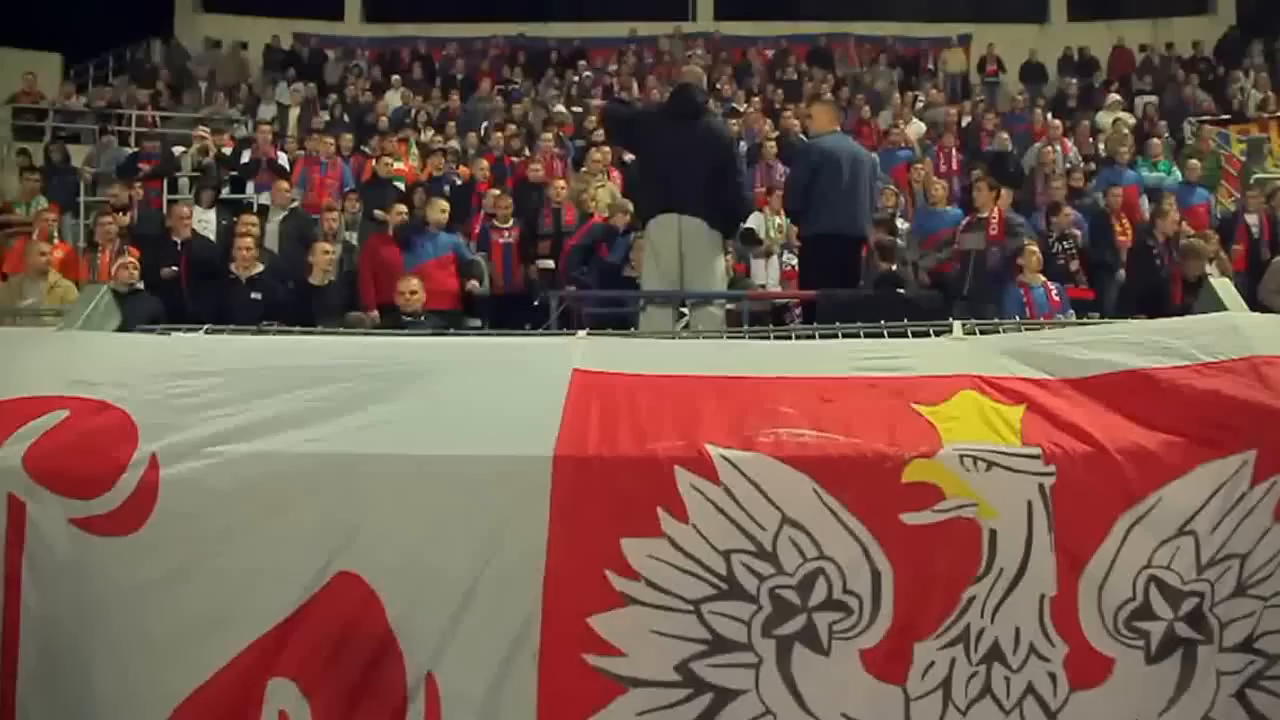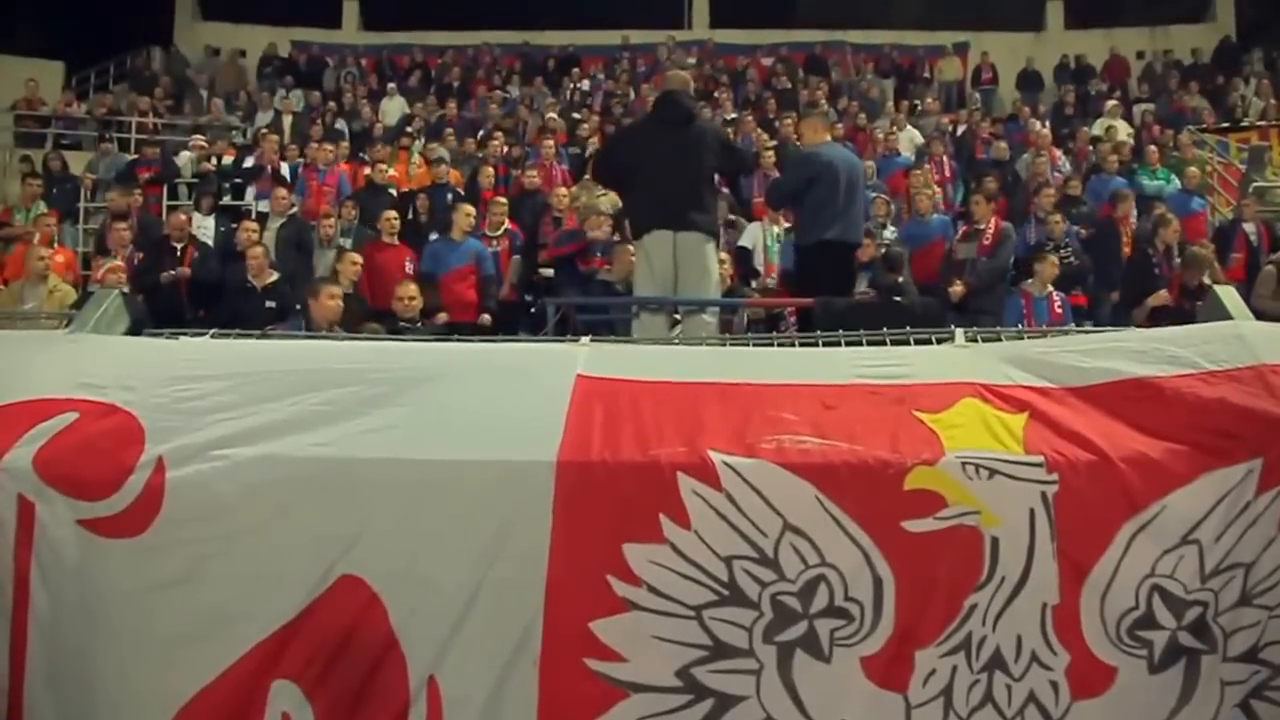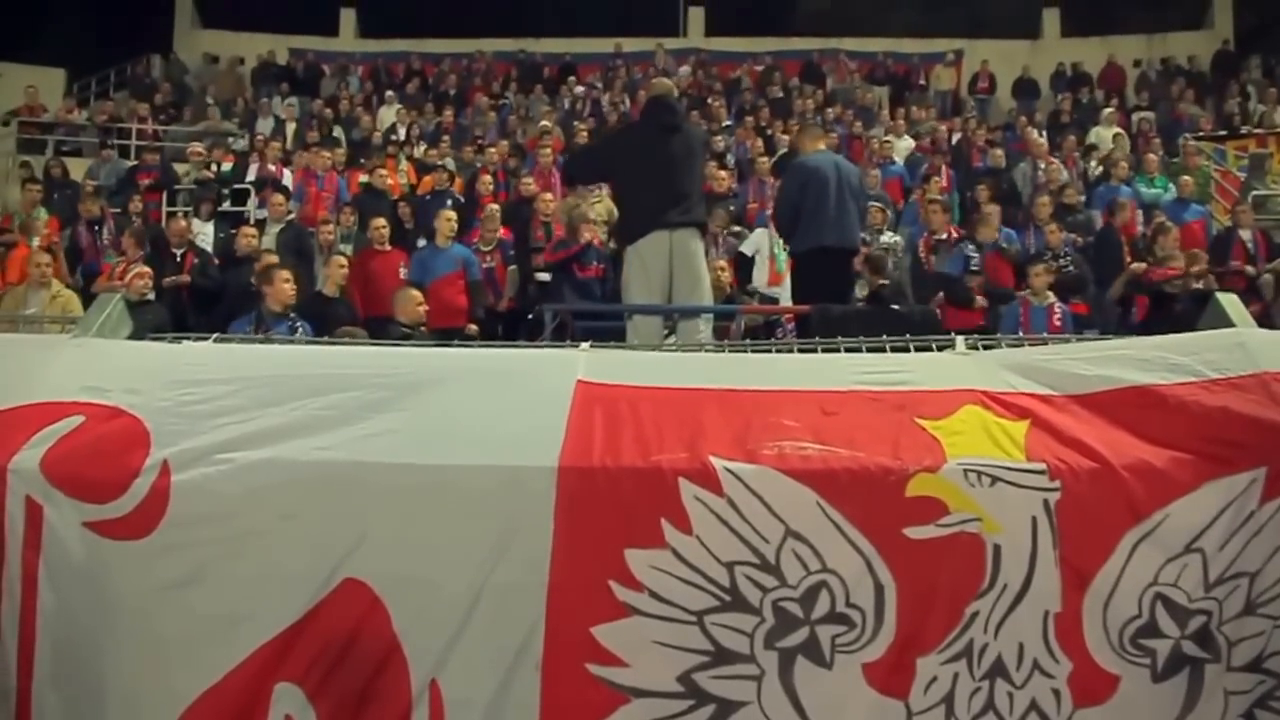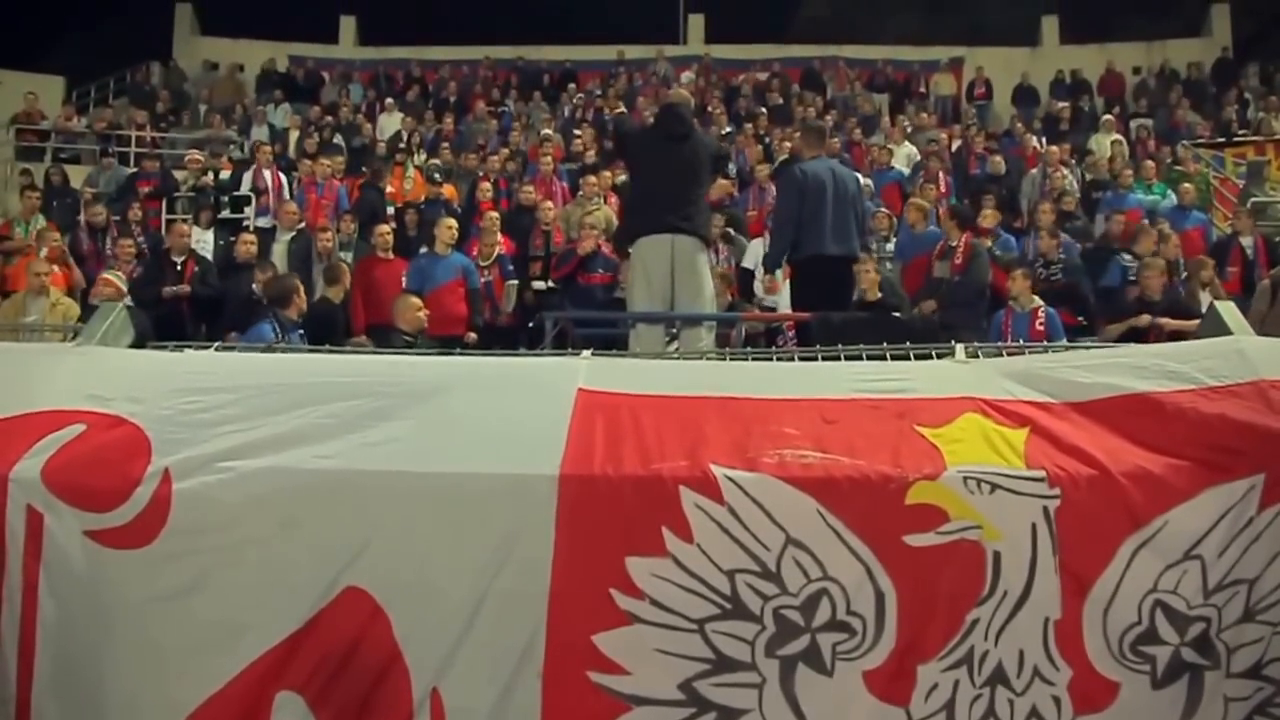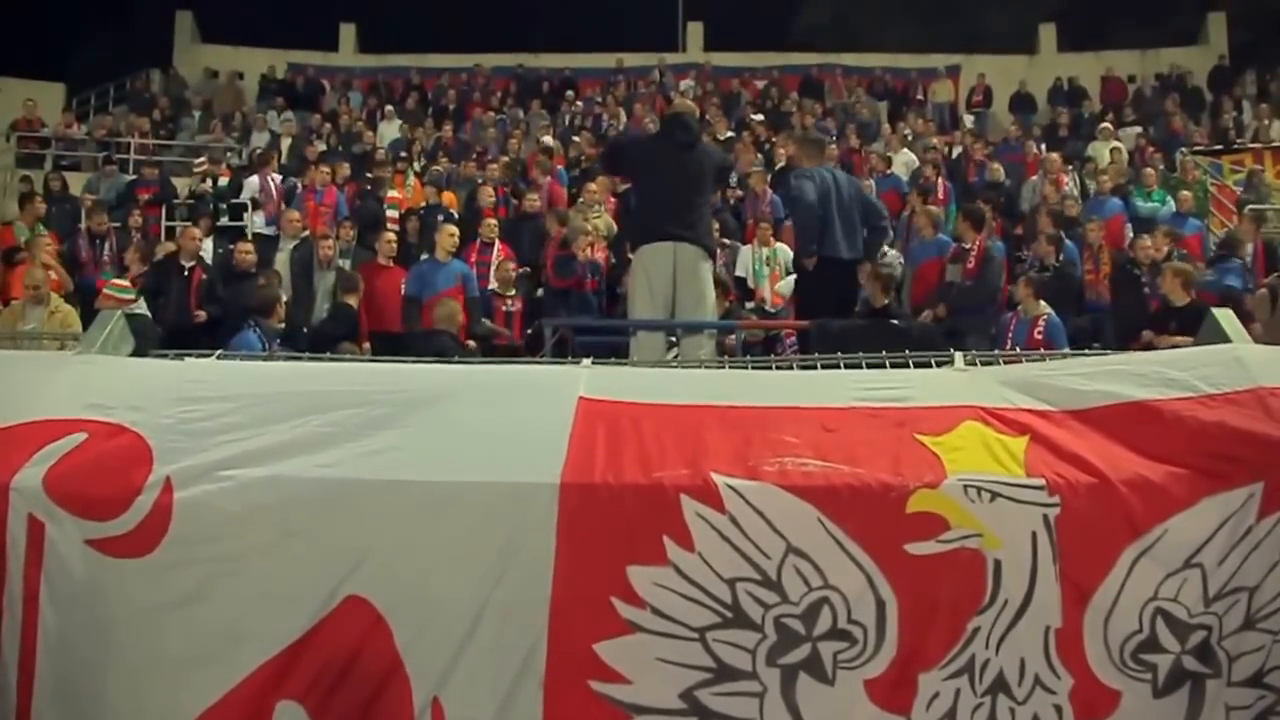
dt=1s
person 1, frame 1
left shoulder: (649, 121)
right shoulder: (718, 129)
left elbow: (618, 118)
right elbow: (734, 183)
left wrist: (604, 109)
right wrist: (735, 219)
left hip: (659, 219)
right hip: (706, 222)
left knee: (656, 300)
right knee: (706, 300)
person 1, frame 2
left shoulder: (635, 133)
right shoulder: (710, 132)
left elbow: (602, 170)
right elbow: (741, 166)
left hip: (652, 227)
right hip: (698, 227)
left knee: (650, 309)
right knee: (701, 308)
person 1, frame 3
left shoulder: (625, 137)
right shoulder: (696, 136)
left elbow: (577, 166)
left wrist: (574, 179)
left hip: (643, 231)
right hip: (688, 230)
left knee: (644, 312)
person 1, frame 4
left shoulder: (638, 139)
right shoulder: (707, 145)
left elbow: (620, 130)
right elbow: (722, 164)
left wrist: (620, 115)
left hip: (648, 236)
right hip: (691, 236)
left knee: (646, 314)
right knee: (697, 314)
person 1, frame 5
left shoulder: (643, 147)
right shoulder: (712, 155)
left elbow: (610, 158)
right elbow: (721, 181)
left hip: (651, 242)
right hip: (695, 243)
left knee: (648, 321)
right knee: (698, 323)
person 2, frame 1
left shoulder: (813, 149)
right shoulder: (864, 154)
left elbow: (793, 195)
right elbow: (872, 197)
left wrist: (800, 221)
left hip: (820, 236)
right hip: (855, 235)
left knee: (817, 306)
person 2, frame 2
left shoulder: (809, 157)
right shoulder: (854, 161)
left elbow: (775, 196)
left wrist: (792, 204)
left hip: (816, 244)
right hip: (849, 242)
left knee: (811, 312)
person 2, frame 3
left shoulder: (801, 166)
right shoulder: (851, 169)
left elbow: (783, 213)
right elbow: (860, 210)
left wrist: (793, 239)
left hip: (812, 251)
right hip: (846, 250)
left knee: (810, 320)
person 2, frame 4
left shoulder: (797, 174)
right shoulder: (850, 175)
left elbow: (784, 222)
right elbow: (862, 221)
left wrist: (771, 264)
left hip: (810, 261)
right hip: (844, 260)
left knee: (809, 329)
person 2, frame 5
left shoulder: (802, 177)
right shoulder: (847, 181)
left elbow: (806, 205)
right elbow: (880, 218)
left wrist: (808, 250)
right wrist: (866, 254)
left hip: (819, 267)
right hip: (849, 266)
